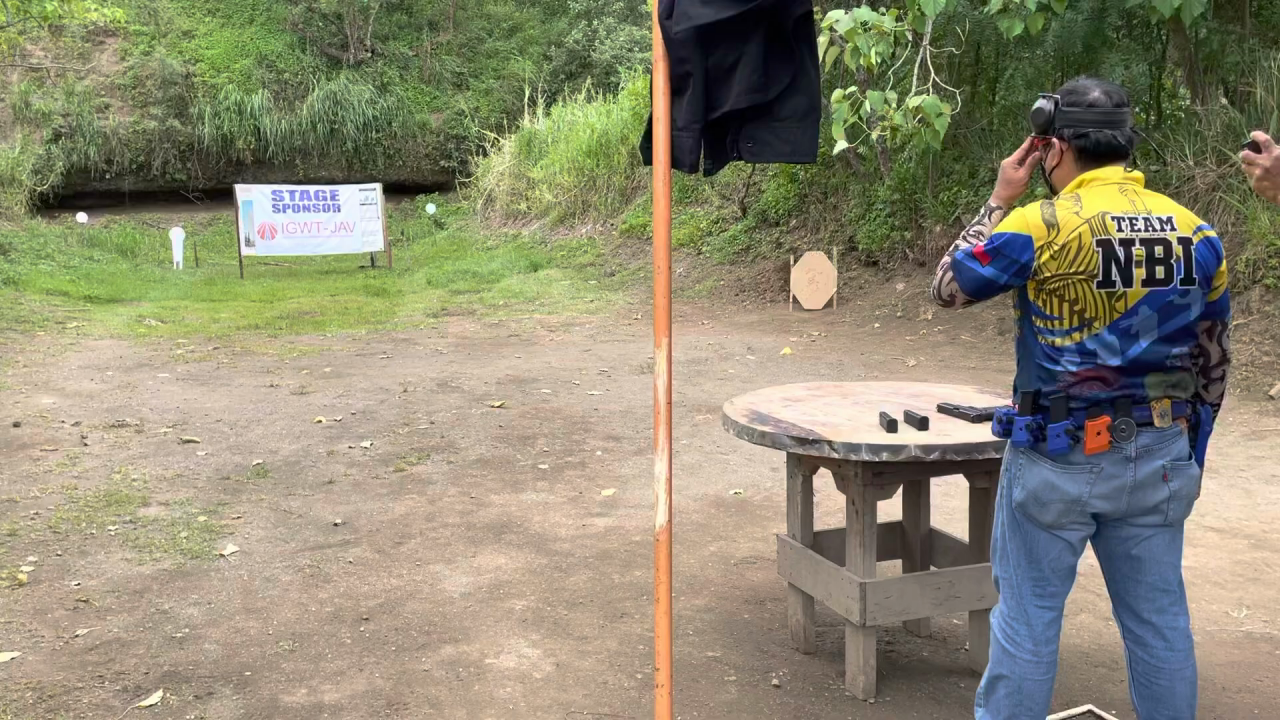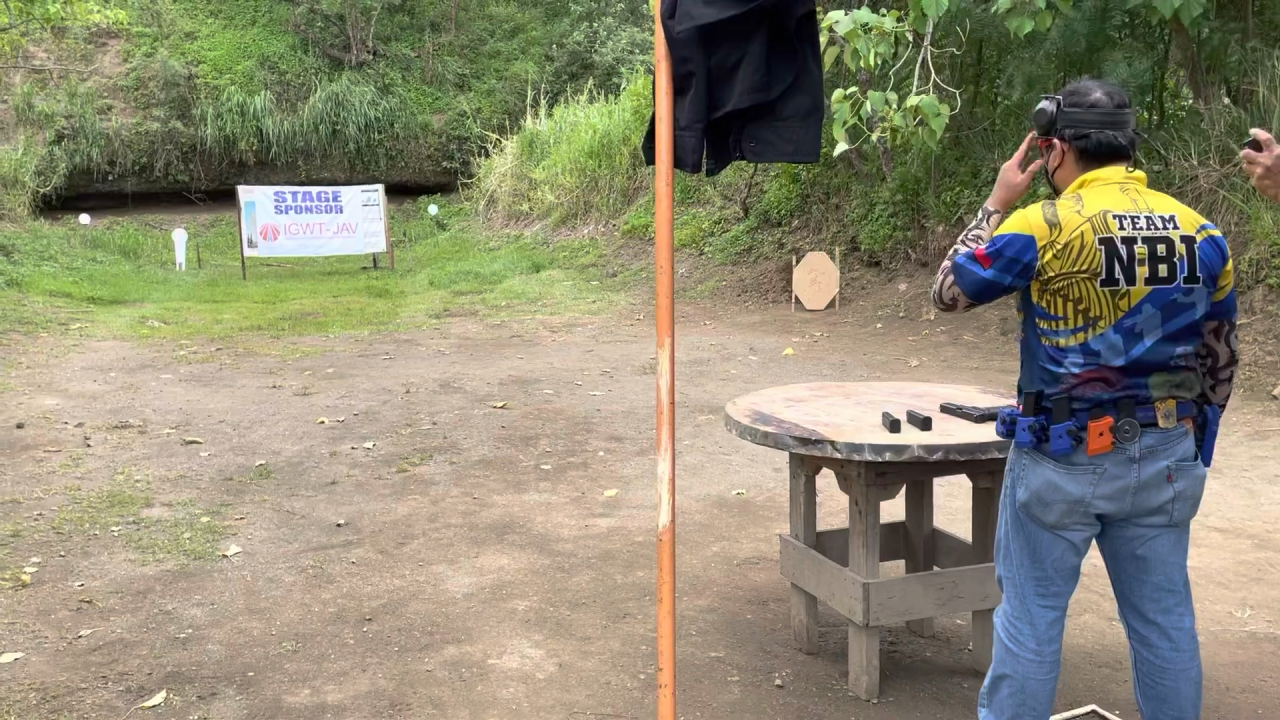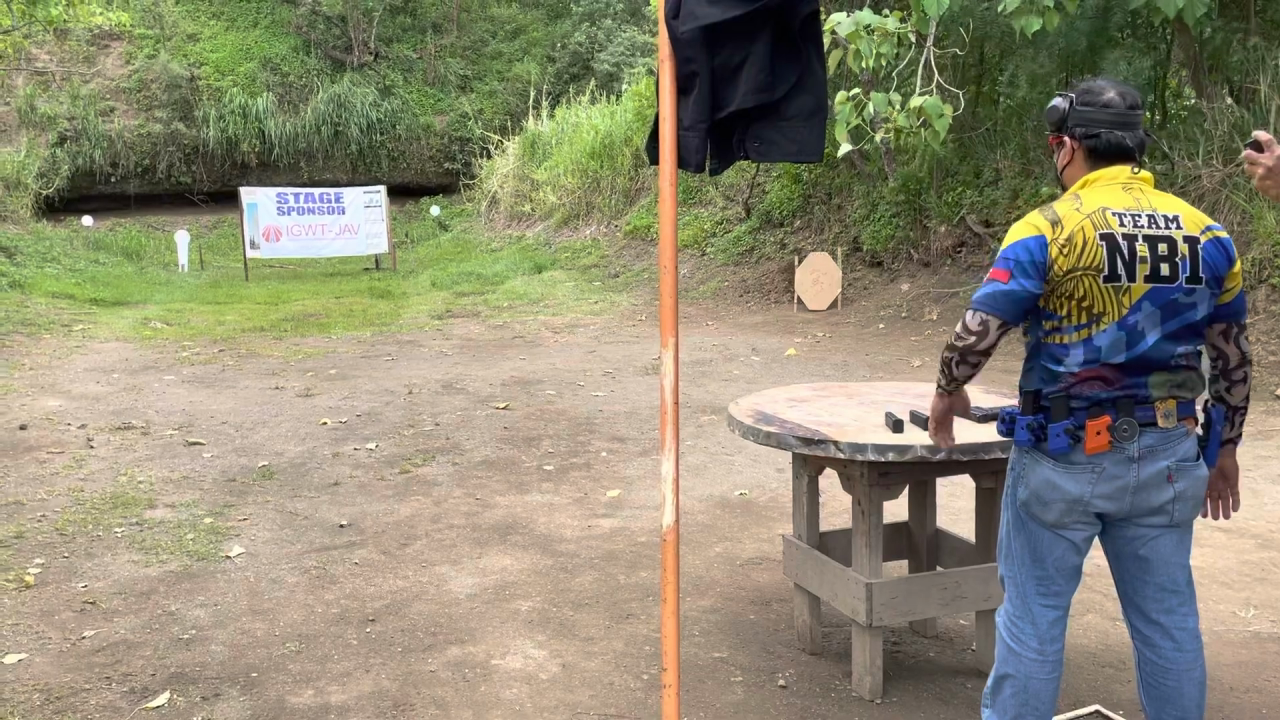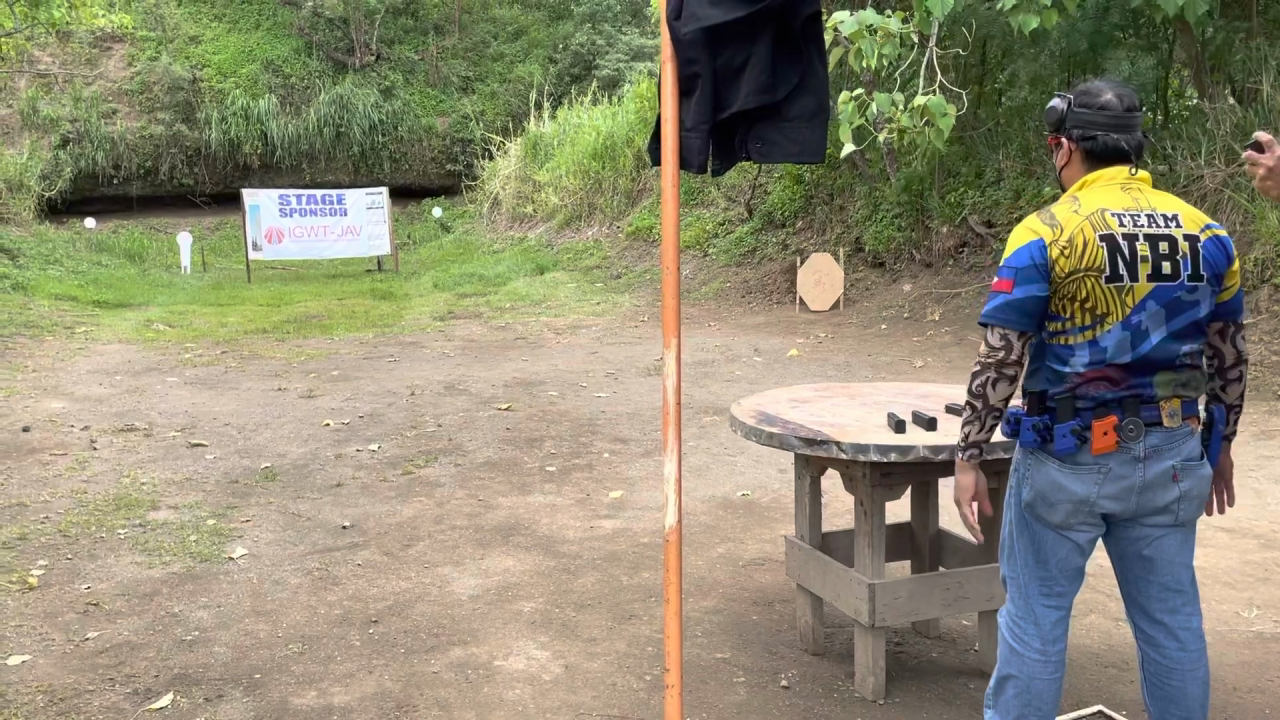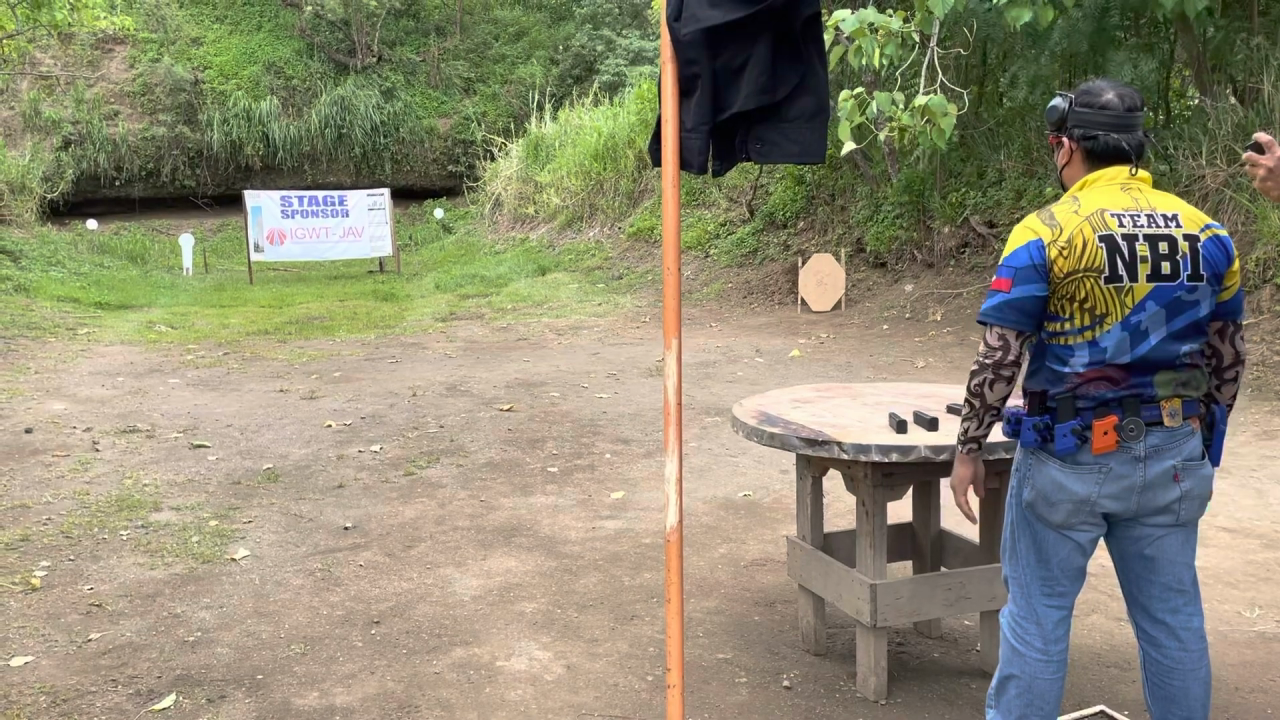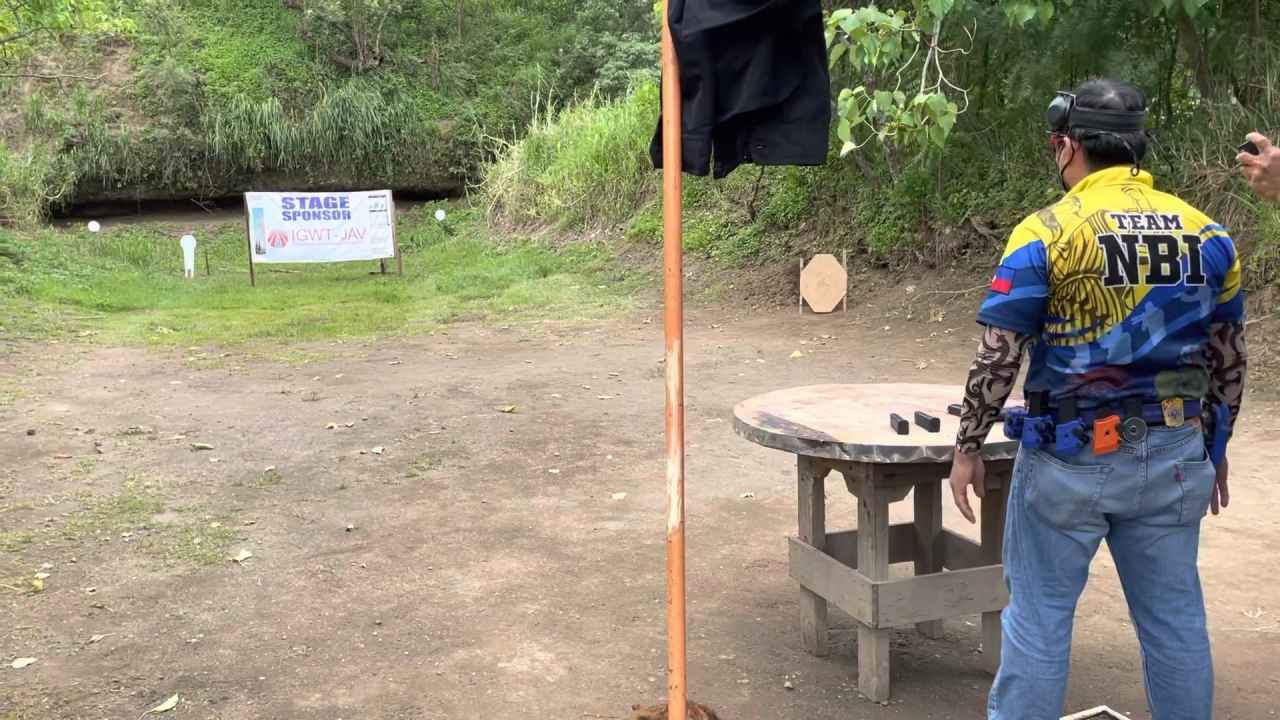
dt=0.3s
person 1, frame 1
left shoulder: (1038, 225)
right shoulder: (1196, 232)
left elbow: (948, 287)
right elbow: (1212, 356)
left wrist: (1000, 200)
right wrist: (1192, 442)
left hip: (1059, 457)
right hip: (1159, 454)
left knee: (1028, 614)
right knee: (1158, 615)
person 1, frame 2
left shoulder: (1041, 226)
right shoulder: (1201, 231)
left elbow: (948, 292)
right elbow: (1220, 357)
left wrist: (997, 204)
right wrist: (1194, 440)
left hip: (1064, 457)
right hip: (1164, 455)
left knee: (1032, 614)
right knee: (1165, 616)
person 1, frame 3
left shoulder: (1048, 228)
right shoulder: (1206, 233)
left elbow: (975, 339)
right elbow: (1232, 357)
left wrist: (947, 397)
right wrist: (1224, 449)
left hip: (1063, 457)
right hip: (1165, 454)
left knee: (1033, 614)
right knee: (1168, 615)
person 1, frame 4
left shoulder: (1046, 232)
right shoulder: (1205, 232)
left elbow: (1001, 359)
right elbow: (1228, 356)
left wrist: (969, 457)
right wrist: (1220, 445)
left hip: (1068, 457)
right hip: (1170, 454)
left knee: (1035, 614)
right knee: (1170, 615)
person 1, frame 5
left shoulder: (1046, 232)
right shoulder: (1205, 233)
left elbow: (999, 357)
right elbow: (1227, 356)
left wrist: (968, 447)
right wrist: (1205, 441)
left hip: (1069, 457)
right hip: (1171, 454)
left knee: (1037, 614)
right knee: (1172, 615)
person 1, frame 6
left shoulder: (1046, 233)
right shoulder: (1207, 233)
left elbow: (998, 359)
right elbow: (1228, 359)
left wrist: (967, 446)
right wrist: (1214, 446)
left hip: (1071, 457)
right hip: (1173, 455)
left knee: (1040, 614)
right knee: (1175, 615)
